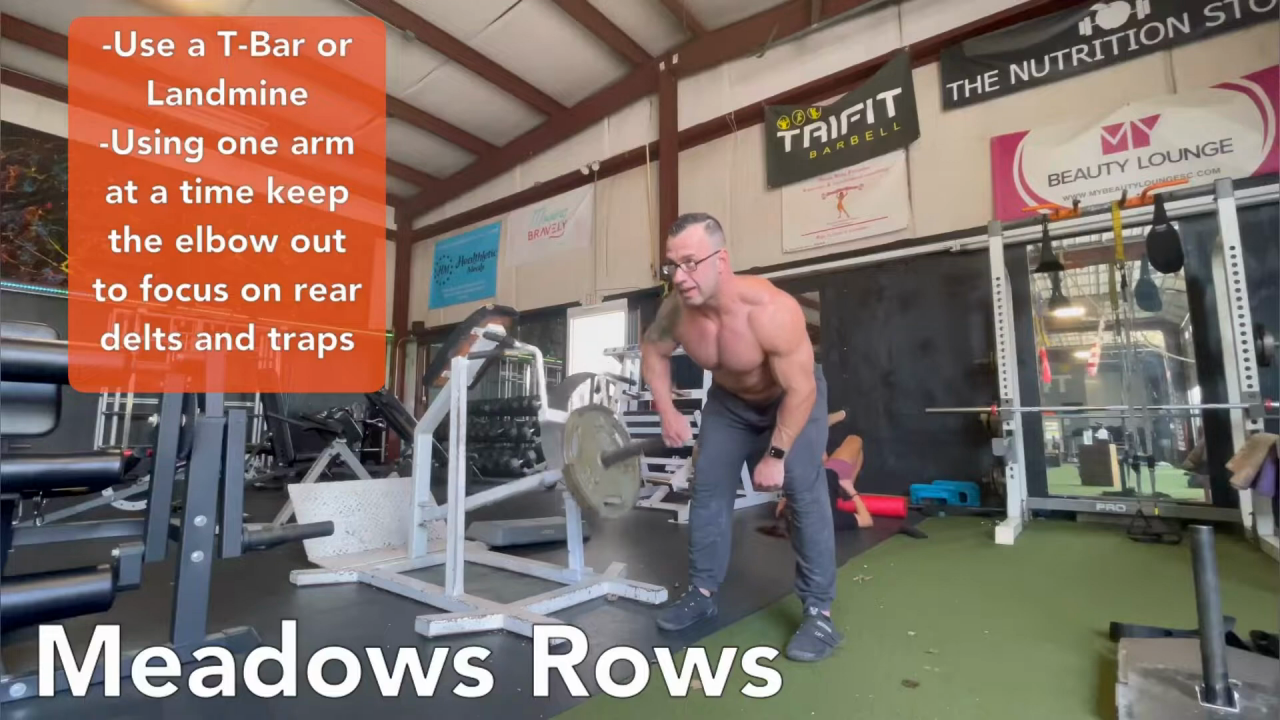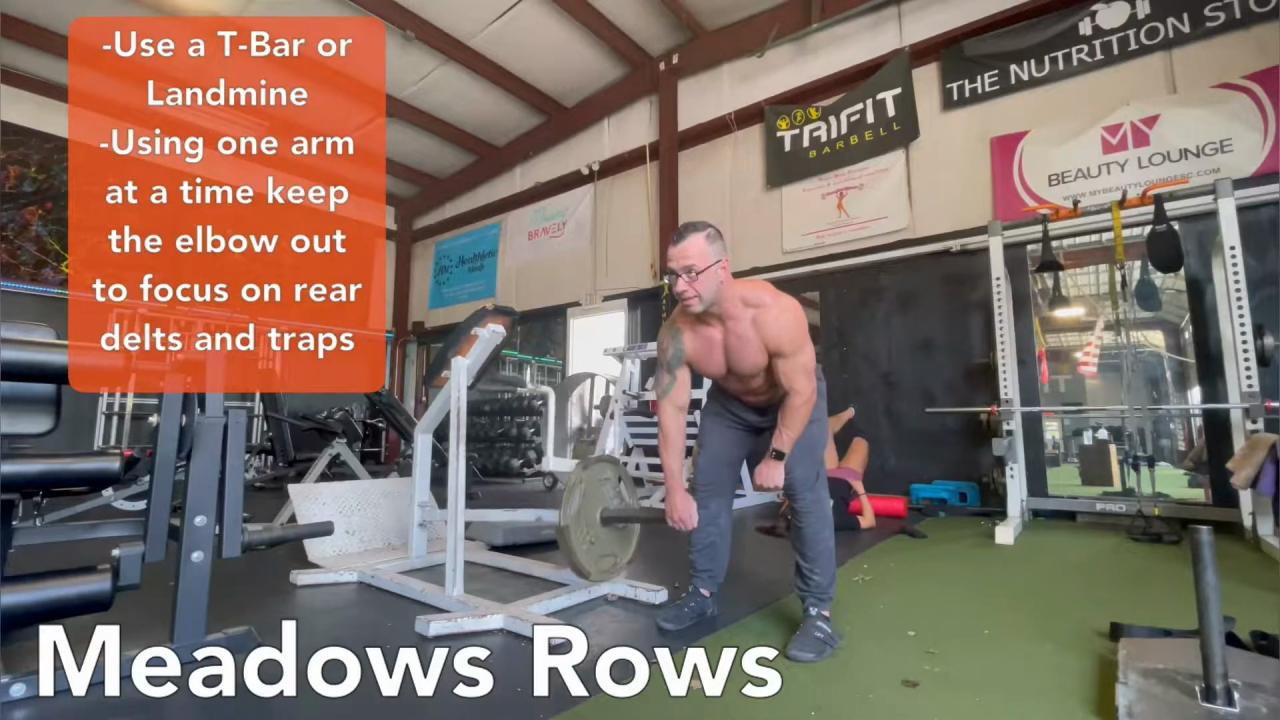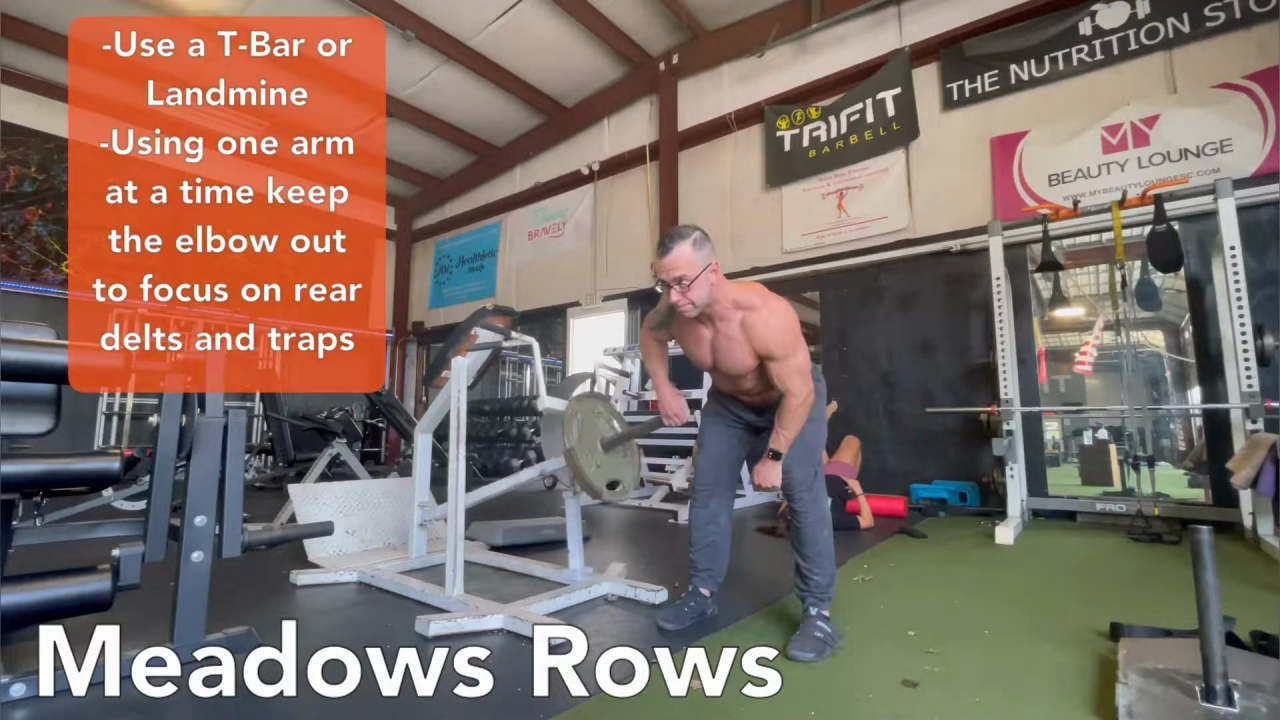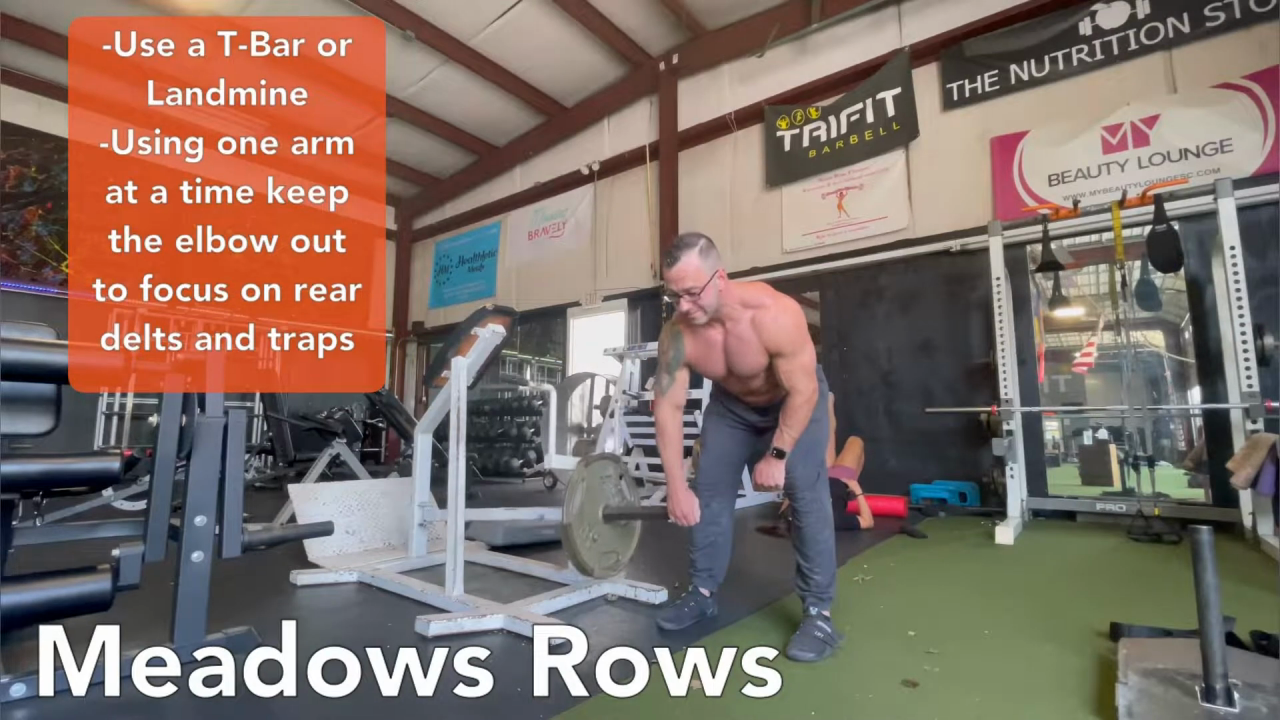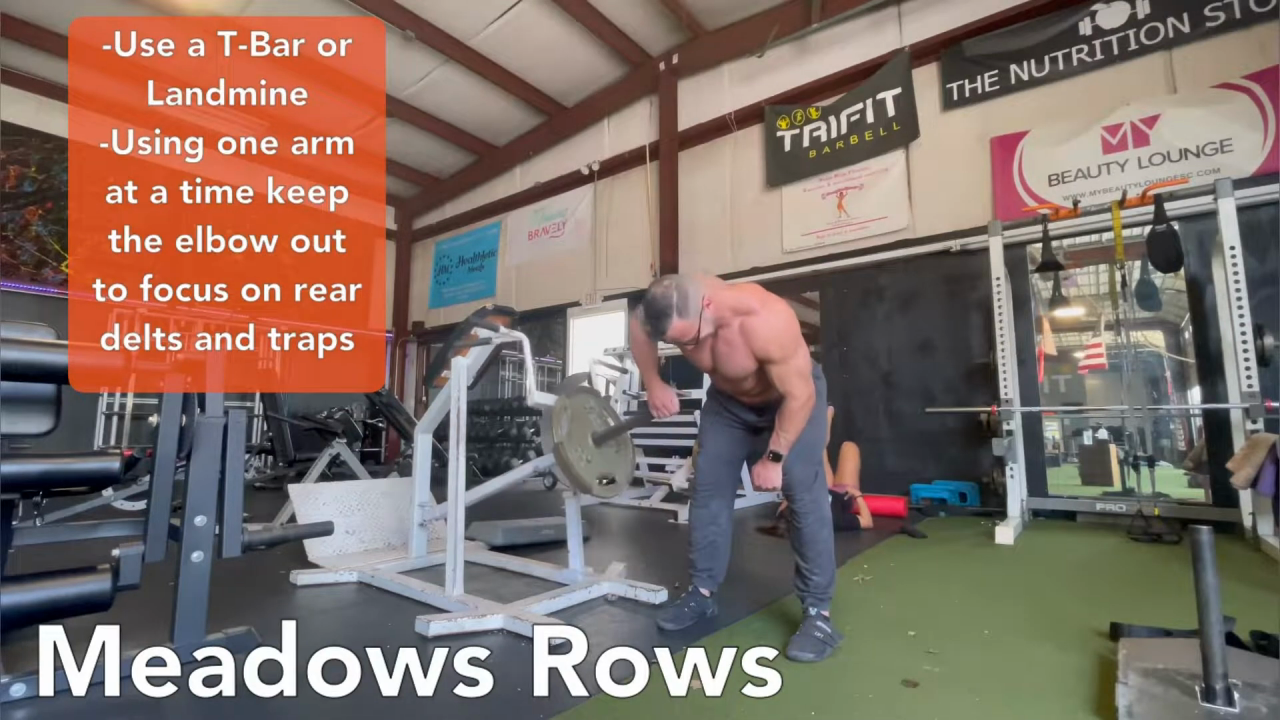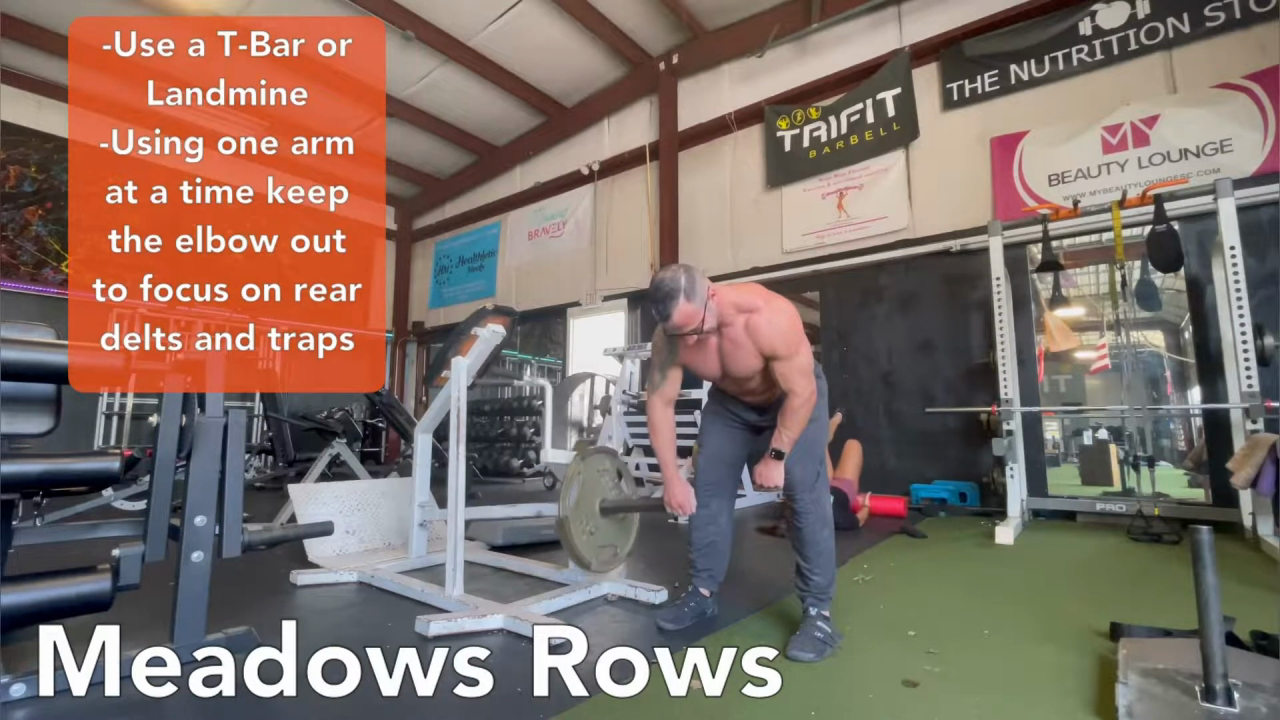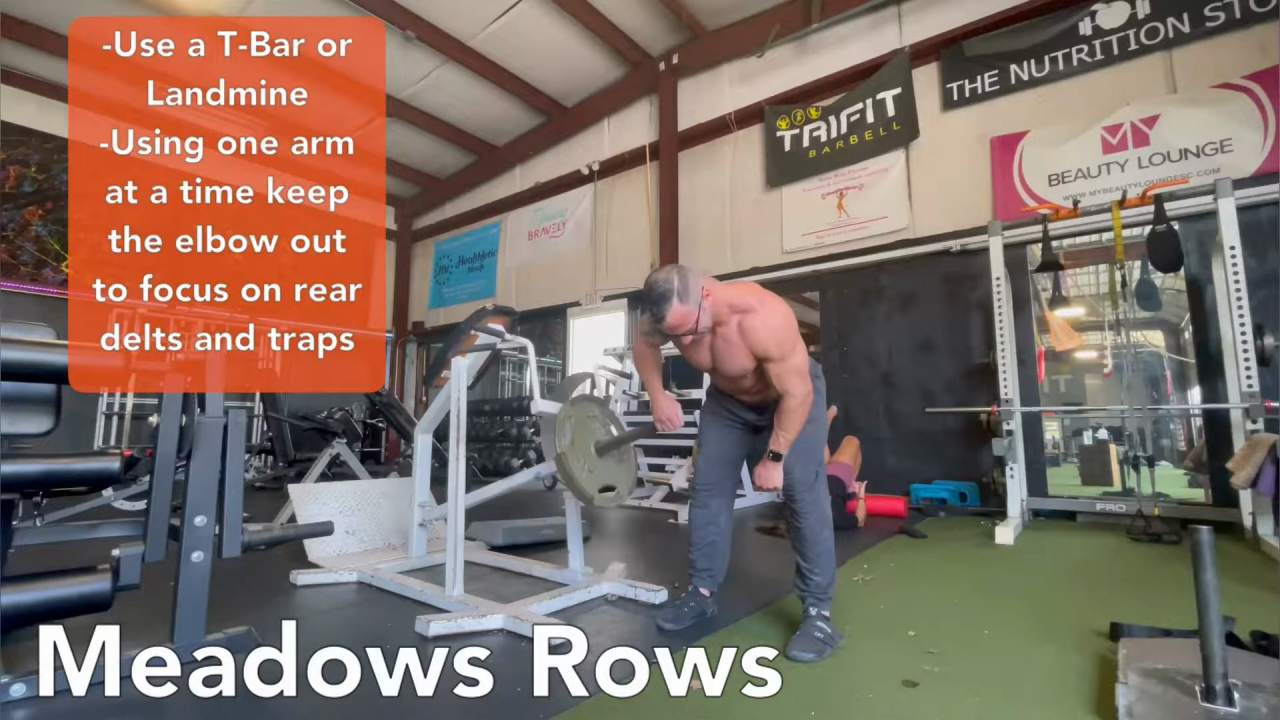
dt=0.7s
person 1, frame 1
left shoulder: (770, 310)
right shoulder: (677, 310)
left elbow: (801, 391)
right elbow: (653, 347)
left wrist: (777, 455)
right wrist: (666, 410)
left hip: (795, 396)
right hip: (730, 400)
left knee: (805, 494)
right knee: (708, 490)
left ankle: (819, 612)
right ankle: (702, 593)
person 1, frame 2
left shoulder: (775, 313)
right shoulder: (677, 332)
left elbow: (801, 392)
right elbow: (671, 408)
left wrist: (776, 456)
right wrist: (675, 490)
left hip: (793, 398)
right hip: (728, 401)
left knee: (805, 493)
right knee: (707, 491)
left ankle: (818, 612)
right ankle: (702, 593)
person 1, frame 3
left shoulder: (765, 316)
right shoulder: (674, 312)
left elbow: (798, 393)
right elbow: (648, 333)
left wrist: (774, 456)
right wrist: (664, 388)
left hip: (795, 397)
right hip: (728, 401)
left knee: (803, 493)
right knee: (707, 491)
left ankle: (818, 612)
right ankle: (702, 593)
person 1, frame 4
left shoulder: (774, 314)
right shoulder: (676, 334)
left elbow: (803, 391)
right elbow: (669, 408)
left wrist: (777, 456)
right wrist: (676, 487)
left hip: (795, 398)
right hip: (731, 403)
left knee: (806, 494)
right knee: (707, 491)
left ankle: (818, 612)
right ankle: (703, 593)
person 1, frame 5
left shoulder: (765, 319)
right shoulder: (676, 316)
left elbow: (798, 395)
right elbow: (637, 324)
left wrist: (774, 457)
right wrist: (654, 384)
left hip: (793, 397)
right hip: (728, 400)
left knee: (804, 492)
right knee: (708, 490)
left ankle: (818, 612)
right ankle: (702, 593)
person 1, frame 6
left shoulder: (768, 316)
right shoulder: (670, 337)
left elbow: (802, 393)
right elbow: (660, 402)
left wrist: (776, 455)
right wrist: (671, 477)
left hip: (795, 397)
right hip: (729, 402)
left knee: (806, 493)
right knee: (707, 489)
left ankle: (818, 612)
right ankle: (703, 593)
person 1, frame 7
left shoulder: (763, 316)
right shoulder: (673, 317)
left elbow: (796, 393)
right elbow: (642, 340)
left wrist: (775, 457)
right wrist: (658, 394)
left hip: (792, 395)
right hip: (727, 399)
left knee: (804, 492)
right knee: (708, 489)
left ankle: (818, 612)
right ankle: (702, 593)
